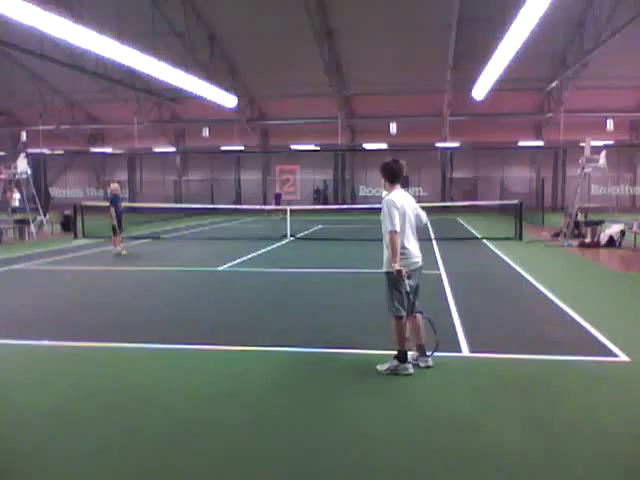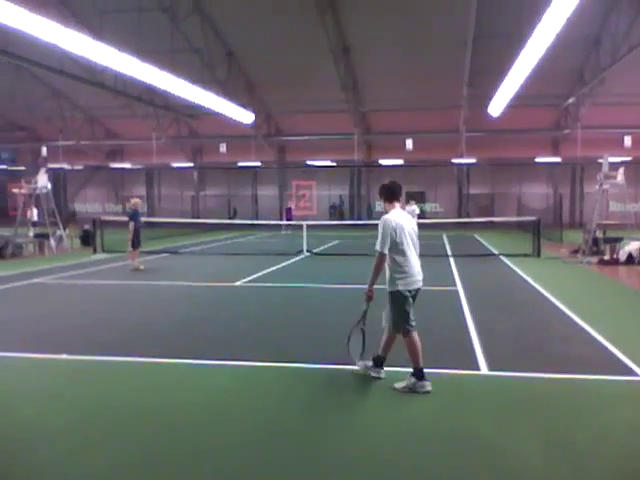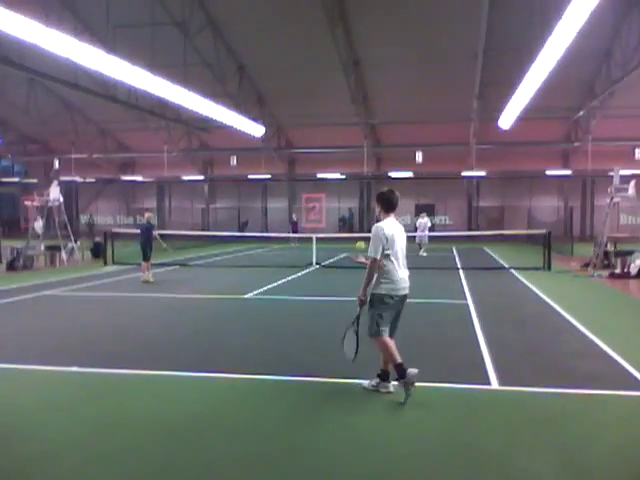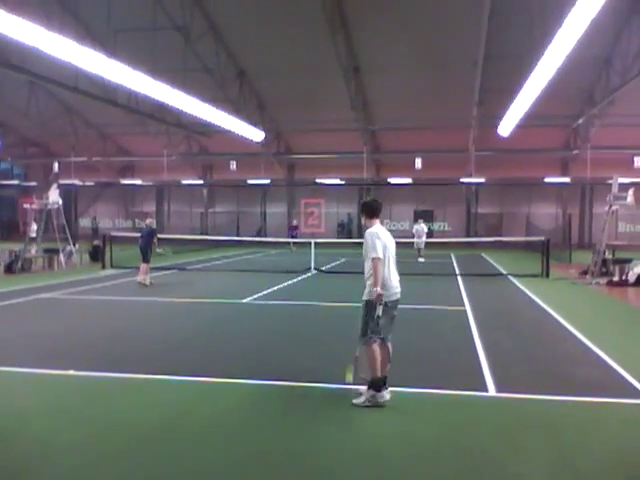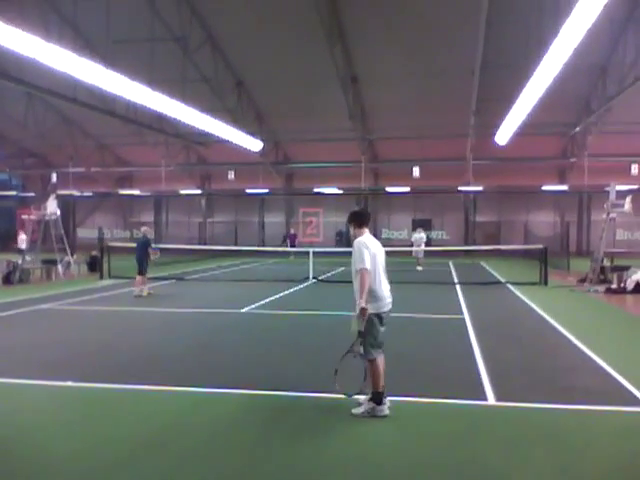
dt=0.5s
person 1, frame 1
left shoulder: (390, 200)
right shoulder: (409, 198)
left elbow: (394, 233)
right elbow: (423, 220)
left wrist: (395, 262)
left hip: (400, 263)
right hip: (414, 260)
left knee: (399, 313)
right knee: (413, 309)
left ankle: (402, 361)
right ankle: (422, 354)
person 1, frame 2
left shoulder: (387, 220)
right shoulder: (409, 219)
left elbow: (382, 257)
left wrist: (370, 285)
left hip: (400, 281)
right hip: (413, 278)
left knee: (407, 329)
right knee: (391, 324)
left ankle: (419, 378)
right ankle: (377, 364)
person 1, frame 3
left shoulder: (379, 228)
right shoulder: (399, 228)
left elbow: (374, 262)
left wrist: (364, 290)
right wrist: (369, 257)
left hip: (386, 288)
right hip: (401, 286)
left knee: (378, 333)
right knee: (387, 333)
left ankle: (403, 372)
right ankle: (384, 378)
person 1, frame 4
left shoulder: (372, 233)
right shoulder: (385, 233)
left elbow: (377, 261)
left wrist: (377, 288)
left hip: (379, 293)
right hip: (392, 292)
left knee: (370, 339)
right knee: (384, 339)
left ankle: (376, 390)
right ankle: (382, 385)
person 1, frame 5
left shoulder: (360, 243)
right shoulder: (375, 242)
left elbow: (364, 272)
left wrist: (362, 300)
left hip: (371, 304)
right hip: (382, 302)
left knee: (371, 354)
right knee: (377, 351)
left ankle: (377, 403)
right ankle: (379, 395)
